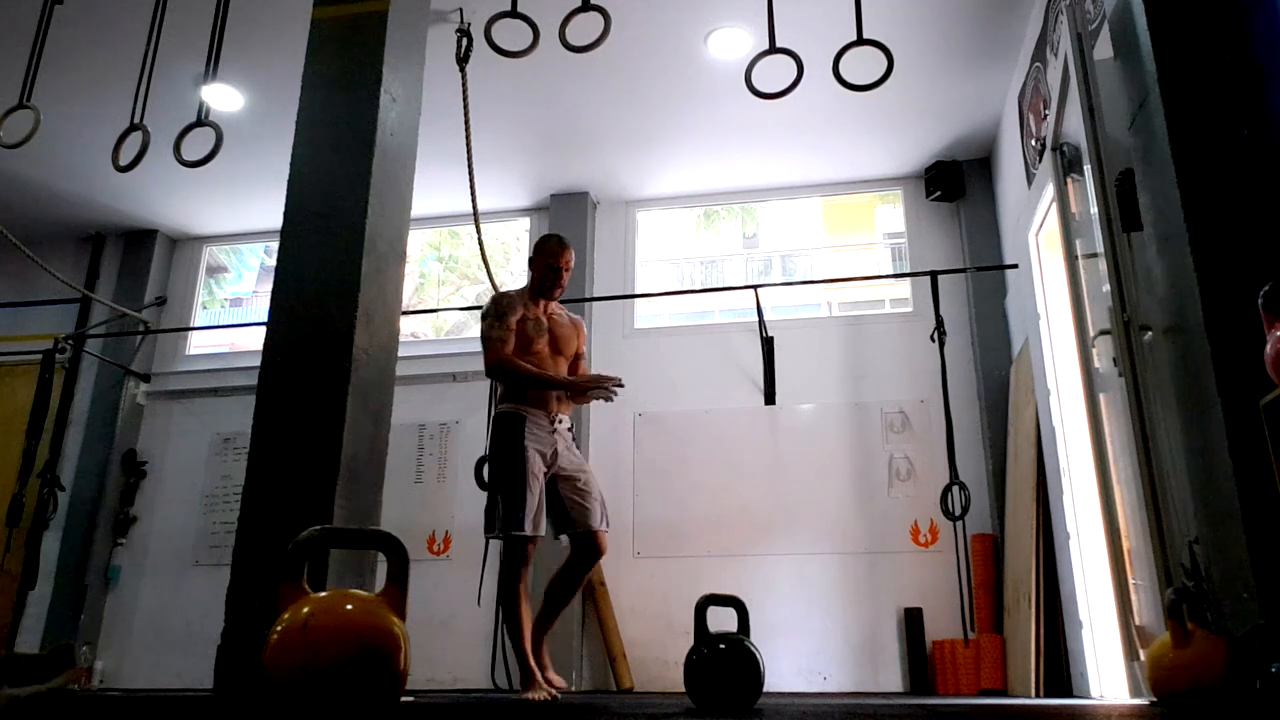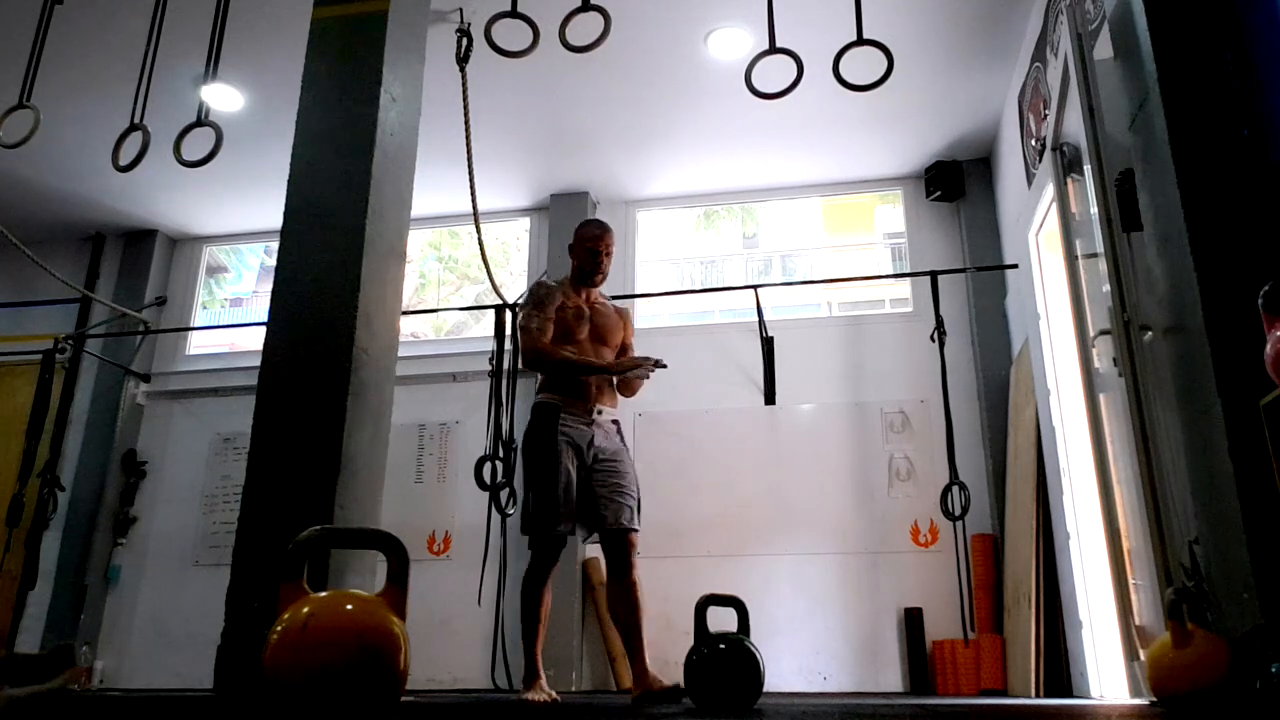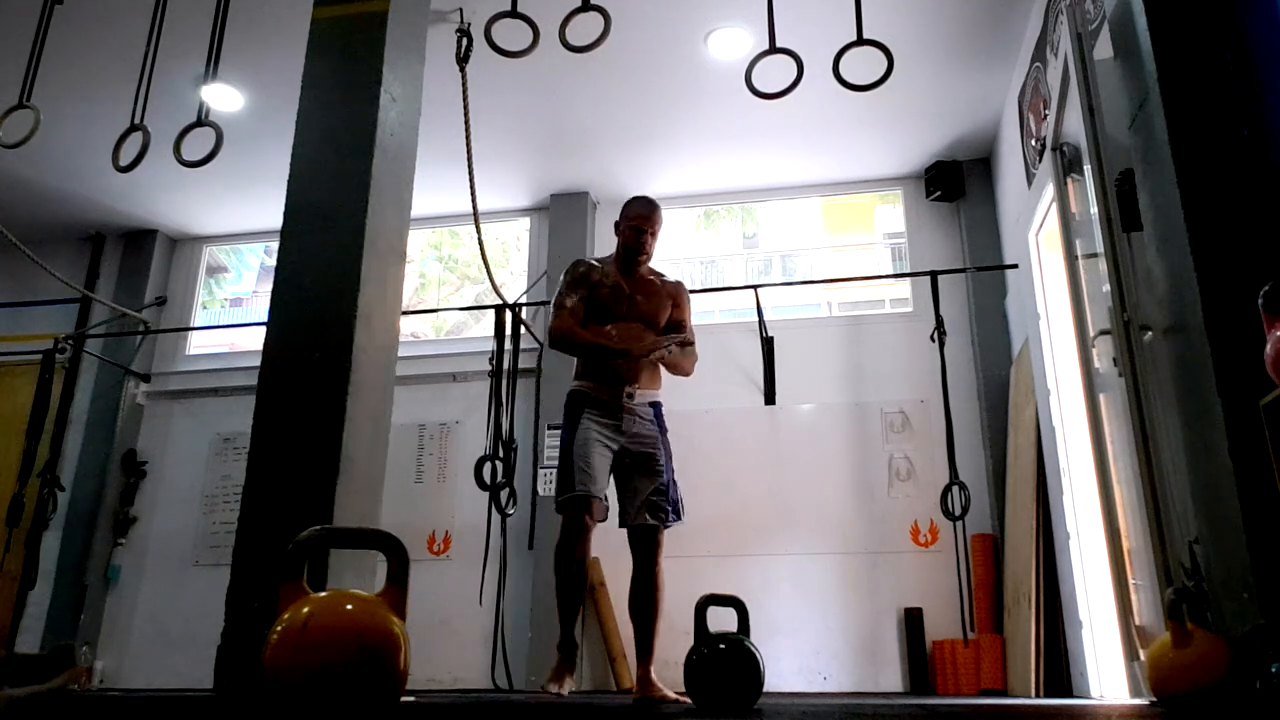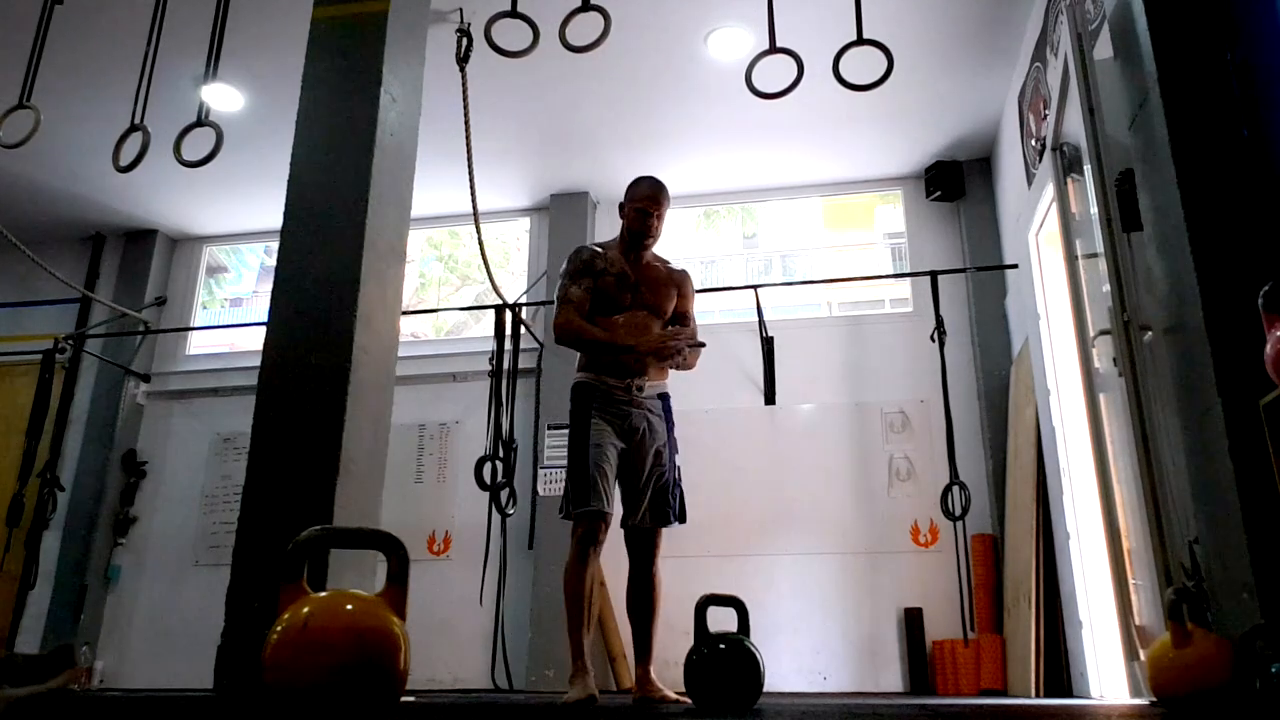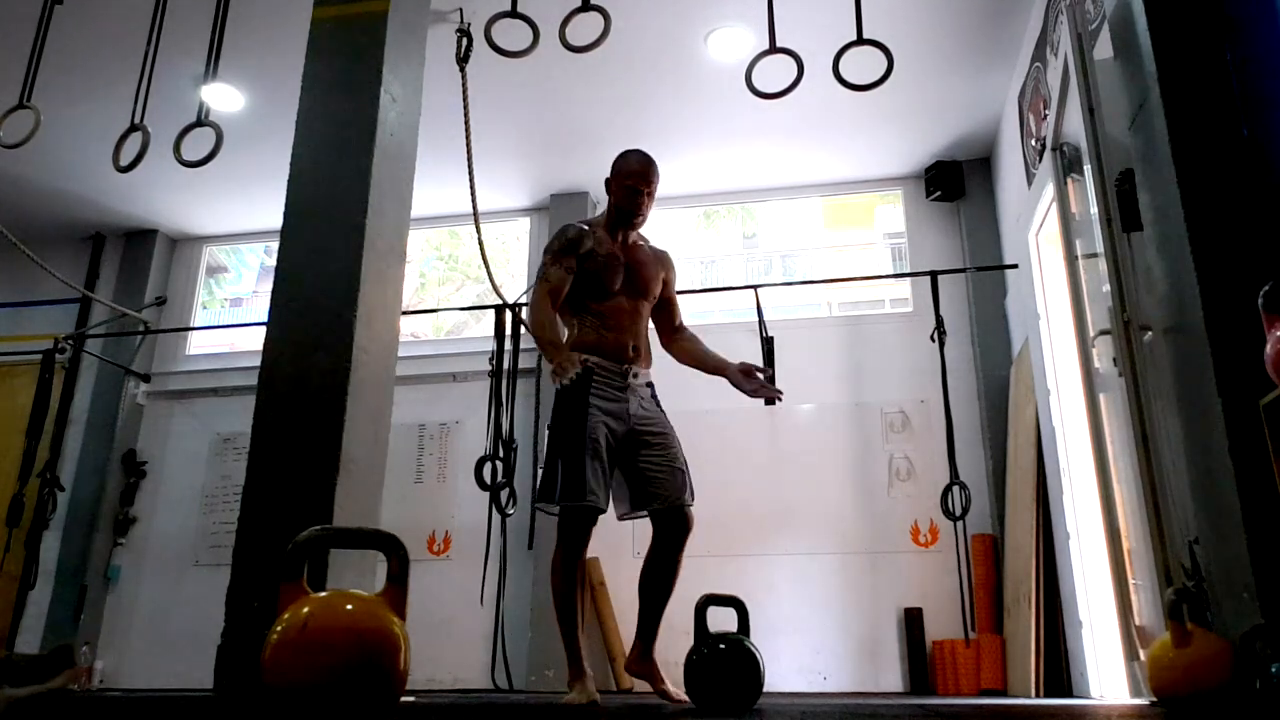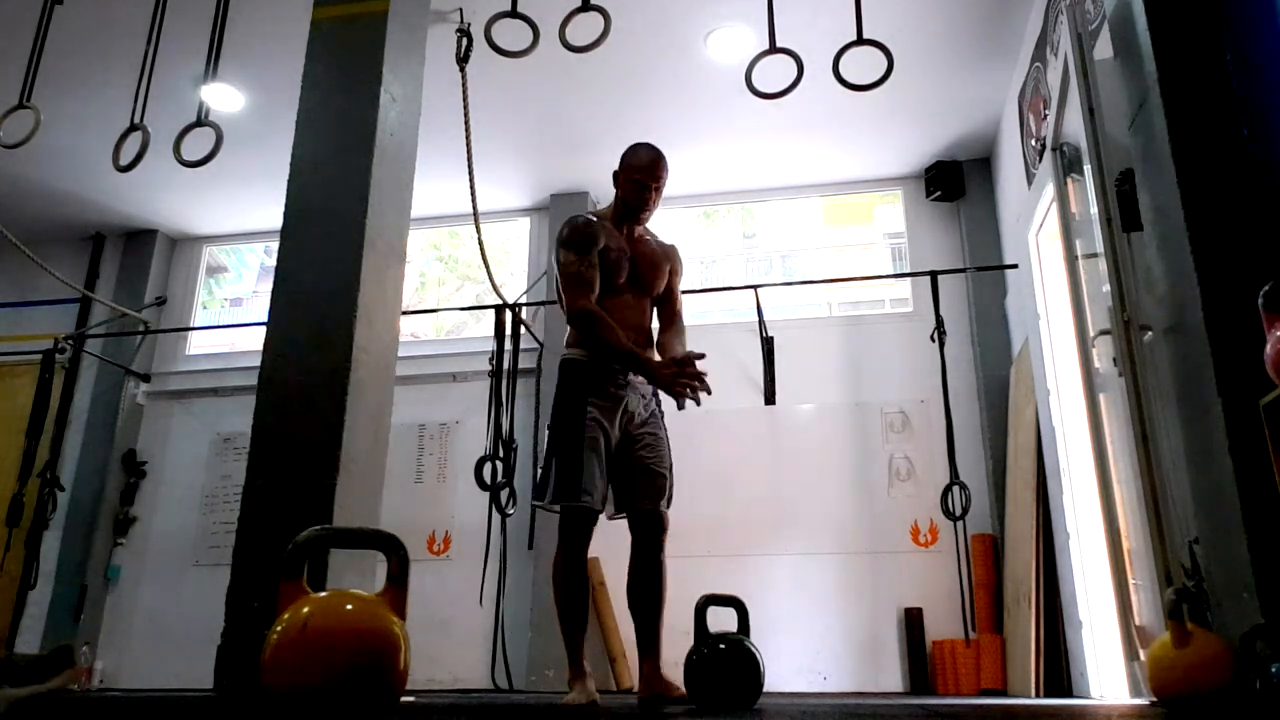
dt=0.3s
person 1, frame 1
left shoulder: (573, 324)
right shoulder: (506, 306)
right elbow: (497, 363)
left wrist: (590, 388)
right wrist: (566, 382)
left hip: (562, 434)
right hip: (520, 426)
left knee: (593, 543)
right knee: (520, 548)
left ankle: (537, 646)
right ankle: (528, 672)
person 1, frame 2
left shoulder: (619, 314)
right shoulder: (546, 295)
right elbow: (533, 352)
left wrist: (634, 376)
right wrist: (601, 367)
left hip: (607, 428)
right hip: (558, 421)
left knee: (624, 546)
right knee: (547, 547)
left ankle: (642, 673)
right ankle: (534, 675)
person 1, frame 3
left shoulder: (671, 291)
right shoulder: (586, 274)
left elbow: (687, 362)
right elbow: (559, 333)
left wrist: (668, 350)
right wrist: (623, 348)
left hip: (646, 414)
right hip: (593, 404)
left knee: (650, 542)
right knee: (580, 516)
left ankle: (646, 676)
right ankle: (567, 648)
person 1, frame 4
left shoulder: (676, 278)
right shoulder: (589, 261)
left elbow: (692, 351)
right elbow: (564, 327)
left wrist: (678, 349)
right wrist: (636, 347)
left hip: (653, 406)
right hip: (600, 398)
left knee: (647, 544)
right knee: (591, 528)
left ankle: (645, 675)
right ankle: (580, 671)
person 1, frame 5
left shoulder: (658, 260)
right shoulder: (575, 240)
left elbow: (674, 334)
right elbow: (542, 306)
left wrist: (727, 371)
right wrist: (557, 351)
left hip: (641, 394)
right hip: (588, 388)
left knee: (677, 518)
right knee: (577, 523)
left ankle: (643, 652)
right ankle: (578, 675)
person 1, frame 6
left shoulder: (665, 253)
right shoulder: (583, 232)
left elbow: (670, 321)
right elbow: (582, 311)
left wrist: (677, 362)
right wrist: (652, 366)
left hip: (642, 394)
right hip: (588, 383)
left knee: (652, 527)
right knee: (578, 524)
left ankle: (651, 672)
right ankle: (578, 674)
